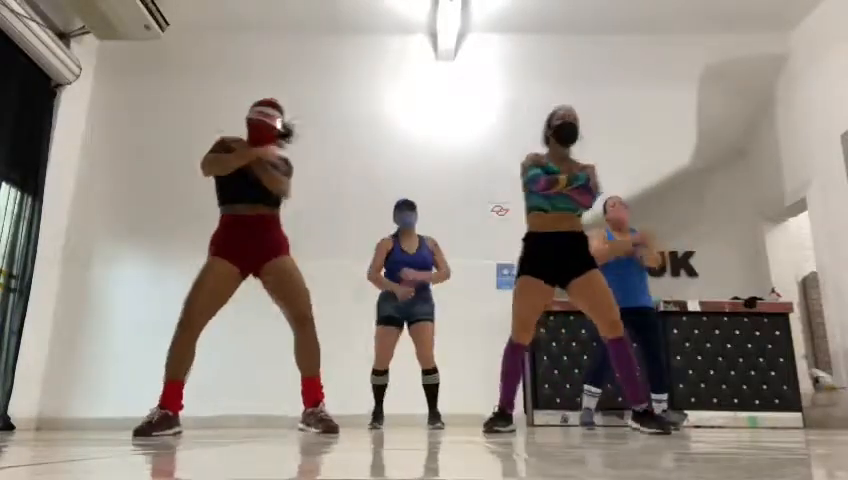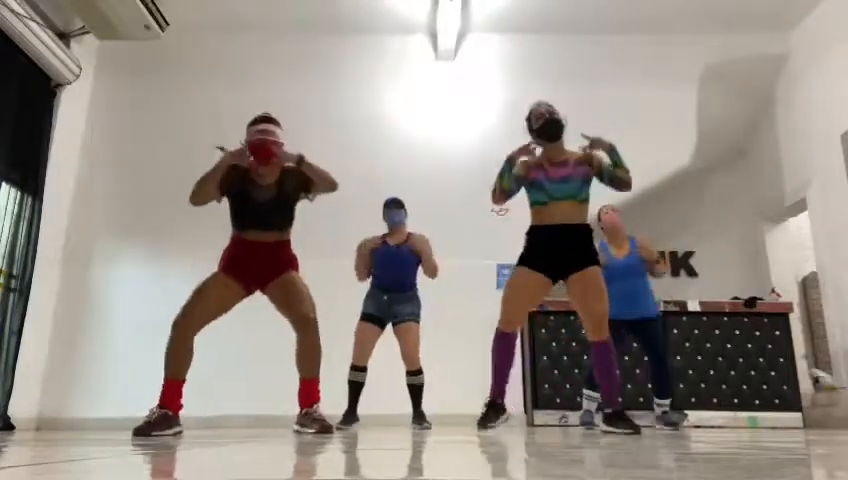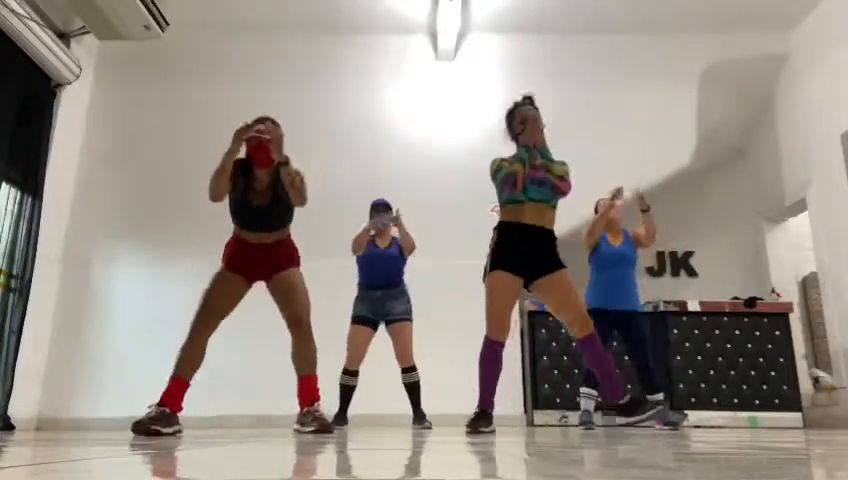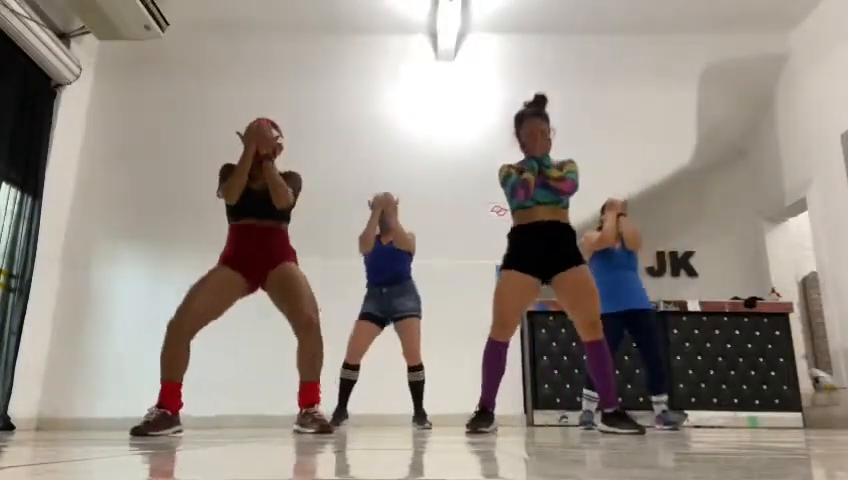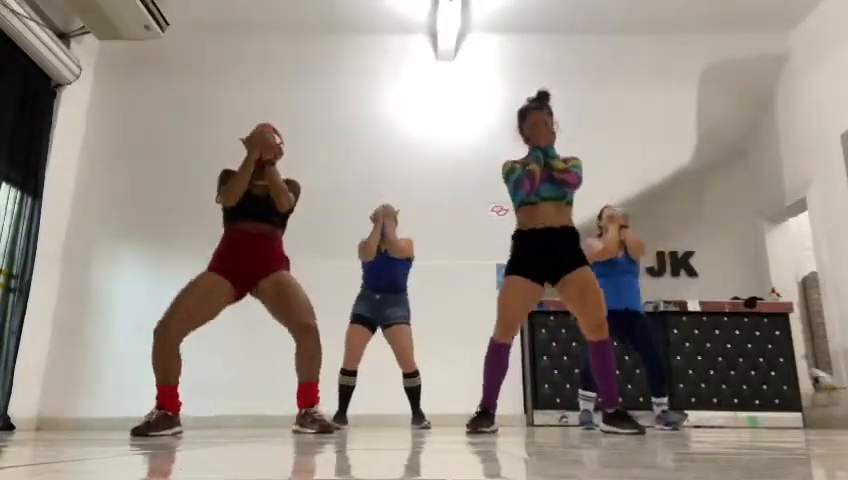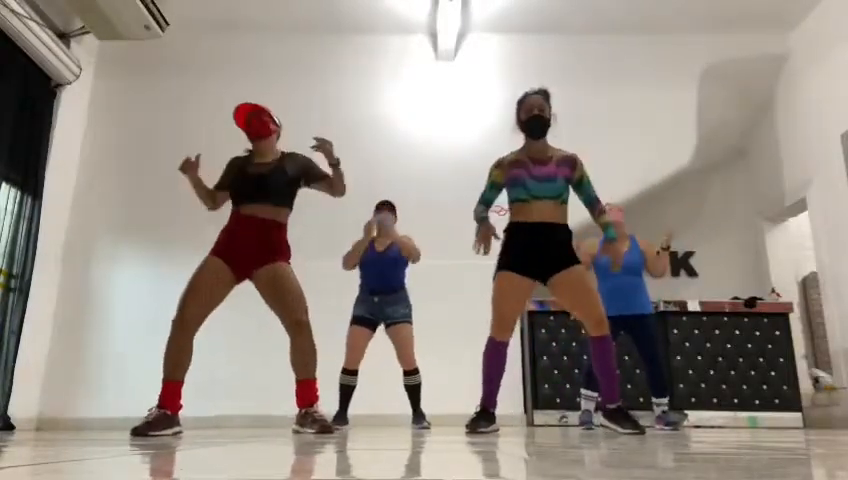
dt=0.5s
person 1, frame 1
left shoulder: (586, 172)
right shoulder: (534, 162)
left elbow: (586, 201)
right elbow: (535, 184)
right wrist: (578, 177)
left hip: (575, 251)
right hip: (538, 251)
left knee: (612, 324)
right knee: (521, 332)
left ankle: (640, 408)
right ankle: (504, 411)
person 1, frame 2
left shoulder: (587, 160)
right shoulder: (528, 167)
left elbow: (624, 184)
right elbow: (498, 198)
left wrist: (609, 150)
right wrist: (511, 160)
left hip: (580, 244)
right hip: (540, 245)
left knee: (598, 325)
right knee: (508, 319)
left ankle: (612, 411)
right ankle: (496, 402)
person 1, frame 3
left shoulder: (557, 166)
right shoulder: (502, 164)
left elbow: (563, 187)
right elbow: (512, 184)
left wrist: (542, 146)
right wrist: (527, 146)
left hip: (544, 249)
right hip: (508, 246)
left knee: (582, 323)
right knee: (496, 330)
left ankle: (620, 400)
right ankle: (484, 411)
person 1, frame 4
left shoulder: (566, 166)
right shoulder: (509, 170)
left elbow: (568, 187)
right elbow: (520, 192)
left wrist: (543, 158)
right wrist: (531, 160)
left hip: (563, 246)
right hip: (524, 247)
left knee: (592, 325)
right knee: (501, 329)
left ankle: (610, 410)
right ankle: (485, 410)
person 1, frame 5
left shoulder: (570, 162)
right shoulder: (513, 167)
left elbow: (572, 181)
right elbow: (526, 184)
left wrist: (549, 149)
right wrist: (536, 150)
left hip: (567, 249)
right hip: (528, 249)
left knee: (598, 325)
right knee: (504, 330)
left ankle: (612, 411)
right ankle: (486, 410)
person 1, frame 6
left shoulder: (569, 161)
right shoulder: (506, 165)
left elbow: (591, 201)
right elbow: (482, 204)
left wrist: (610, 235)
right wrist: (482, 224)
left hip: (559, 245)
right hip: (517, 245)
left knee: (598, 322)
right knee: (500, 328)
left ankle: (612, 407)
right ankle: (487, 410)
person 2, frame 1
left shoulder: (280, 162)
right shoulder: (227, 148)
left elbow: (282, 189)
right elbow: (209, 167)
left wrist: (253, 161)
right wrist: (254, 153)
left hip: (270, 243)
right hip: (229, 243)
left knee: (303, 317)
right knee: (188, 321)
left ankle: (314, 407)
right ankle: (167, 410)
person 2, frame 2
left shoulder: (293, 178)
right shoulder: (234, 175)
left elbow: (331, 185)
right elbow: (196, 198)
left wrist: (298, 161)
right wrist: (225, 162)
left hip: (280, 263)
right hip: (237, 262)
left knee: (307, 321)
right knee: (183, 324)
left ankle: (309, 409)
right ankle: (167, 410)
person 2, frame 3
left shoulder: (287, 175)
right shoulder: (236, 172)
left elbow: (300, 200)
right elbow: (215, 194)
left wrist: (282, 158)
right wrist: (230, 151)
left hip: (281, 257)
right hip: (240, 257)
left knee: (300, 322)
right knee: (201, 325)
left ankle: (309, 408)
right ankle: (167, 409)
person 2, frame 4
left shoulder: (290, 178)
right shoulder: (231, 171)
left elbow: (283, 200)
right elbow: (230, 196)
left wrist: (266, 156)
right wrist: (249, 150)
left hip: (277, 256)
right hip: (236, 258)
left knee: (309, 322)
right knee: (179, 325)
left ankle: (309, 409)
right ankle: (167, 409)
person 2, frame 5
left shoulder: (289, 186)
right shoulder: (231, 176)
left elbow: (283, 205)
right elbow: (228, 199)
left wrist: (269, 162)
right wrist: (251, 156)
left hip: (270, 264)
right hip: (227, 261)
left knee: (308, 327)
right knee: (165, 330)
left ankle: (308, 410)
right ankle: (167, 411)
person 2, frame 6
left shoulder: (295, 162)
right shoulder: (238, 165)
left elbow: (338, 190)
right elbow: (212, 202)
left wrist: (333, 160)
right wrist: (194, 178)
left hip: (271, 249)
right hip: (230, 244)
left knee: (300, 324)
right knee: (183, 321)
left ankle: (308, 409)
right ankle: (167, 410)
person 3, frame 1
left shoulder: (429, 243)
right shoulder: (387, 244)
left elbow: (445, 272)
right elbow: (372, 275)
left wrist: (421, 276)
right wrist: (395, 288)
left hip: (421, 302)
right hip: (391, 302)
left knee: (427, 358)
right knee: (382, 357)
left ankle: (434, 412)
right ankle: (378, 411)
person 3, frame 2
left shoulder: (418, 240)
right shoulder: (374, 243)
left elbow: (432, 273)
right elbow: (362, 276)
left wrist: (422, 250)
right wrist: (361, 254)
left hip: (406, 302)
right hip: (376, 301)
left knee: (411, 357)
right knee: (359, 355)
left ankle: (418, 412)
right ankle: (351, 411)
person 3, frame 3
left shoulder: (399, 242)
right shoulder: (364, 241)
left elbow: (410, 248)
right elbow: (355, 249)
left wrist: (401, 227)
right wrist: (367, 229)
left hip: (396, 299)
right hip: (366, 300)
left knee: (405, 357)
right knee: (353, 359)
left ankle: (418, 413)
right ankle: (341, 413)
person 3, frame 4
left shoulder: (408, 238)
right shoulder: (368, 240)
left elbow: (401, 241)
right elbow: (365, 245)
left wrist: (390, 210)
right wrist: (375, 211)
left hip: (404, 296)
right hip: (375, 299)
left knee: (413, 356)
right knee: (353, 354)
left ankle: (419, 412)
right ankle: (341, 409)
person 3, frame 5
left shoulder: (406, 244)
right shoulder: (365, 245)
left elbow: (394, 250)
right elbow: (368, 255)
left wrist: (388, 221)
right wrist: (377, 223)
left hip: (395, 304)
right hip: (366, 303)
left knee: (407, 362)
right knee: (350, 360)
left ankle: (417, 414)
right ankle: (341, 413)
person 3, frame 6
left shoulder: (402, 242)
right shoulder: (363, 244)
left elbow: (415, 256)
right elbow: (347, 264)
left wrist: (394, 234)
right wrist: (365, 235)
left hip: (396, 303)
right hip: (366, 303)
left knee: (408, 359)
right knee: (351, 360)
left ankle: (417, 413)
right ankle: (341, 413)
person 4, frame 1
left shoulder: (641, 236)
right shoulder: (600, 236)
left elbow: (655, 260)
right elbow: (597, 256)
left wrist: (637, 249)
right wrist: (630, 243)
left hip: (641, 307)
left knee: (656, 356)
right knee: (604, 355)
left ankle: (661, 409)
right ankle: (587, 408)
person 4, frame 2
left shoulder: (639, 245)
right shoulder: (598, 250)
left elbow: (661, 271)
left wrist: (655, 260)
left hip: (646, 315)
right hip: (613, 318)
left knee: (661, 362)
left ankle: (663, 413)
right ankle: (587, 411)
person 4, frame 3
left shoulder: (631, 237)
right shoulder: (595, 238)
left elbow: (650, 238)
right elbow: (594, 230)
left wrist: (645, 209)
right wrist: (607, 206)
left hip: (629, 309)
right hip: (599, 308)
left knee: (643, 360)
left ankle: (660, 410)
right ankle: (586, 411)
person 4, frame 4
left shoulder: (628, 238)
right shoulder: (591, 238)
left elbow: (634, 242)
right elbow: (606, 240)
left wrist: (623, 214)
right wrist: (612, 213)
left hip: (639, 308)
right hip: (608, 311)
left knee: (654, 359)
left ankle: (662, 412)
right ankle: (587, 412)
person 4, frame 5
left shoulder: (629, 243)
right shoulder: (593, 244)
left elbow: (636, 252)
right elbow: (608, 252)
left wrist: (625, 226)
right wrist: (612, 226)
left hip: (633, 312)
right hip: (603, 311)
left knee: (654, 360)
left ankle: (662, 412)
right ankle: (586, 412)
person 4, frame 6
left shoulder: (639, 245)
right shoulder: (596, 246)
left elbow: (658, 272)
left wrist: (664, 248)
right wrist: (584, 250)
left hip: (640, 313)
right hip: (608, 315)
left knee: (655, 363)
left ankle: (662, 413)
right ankle: (586, 412)
